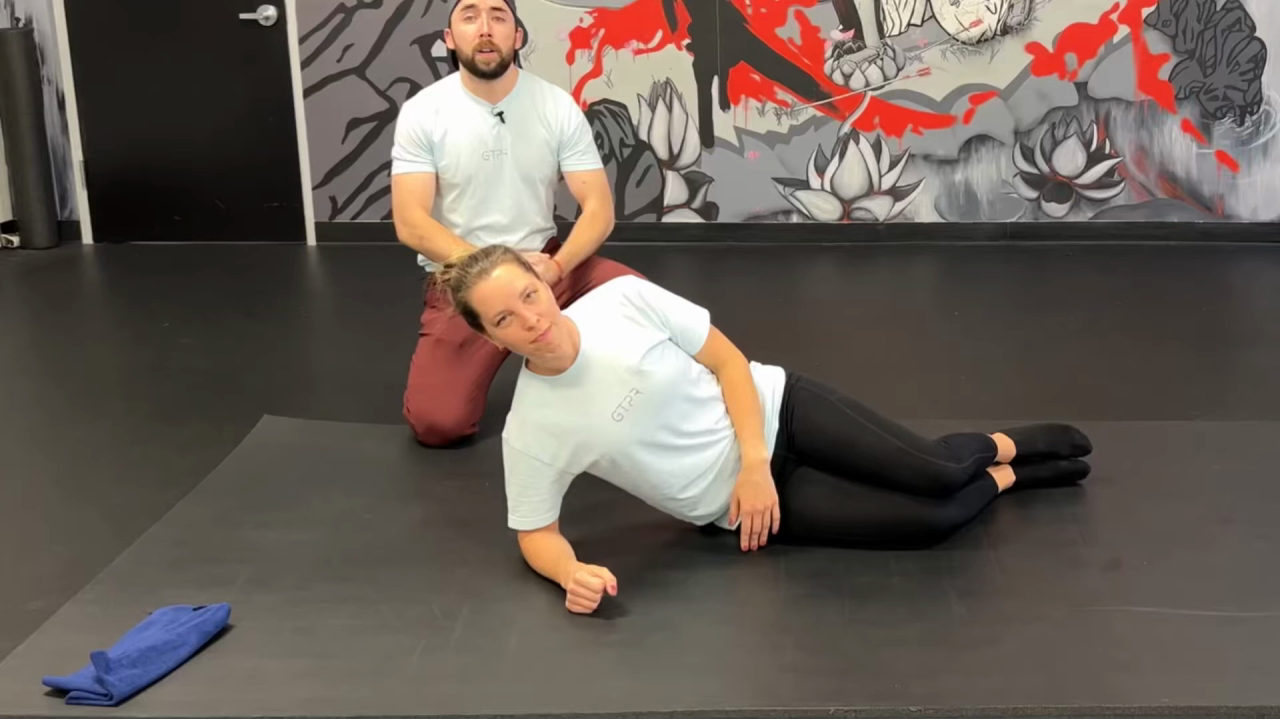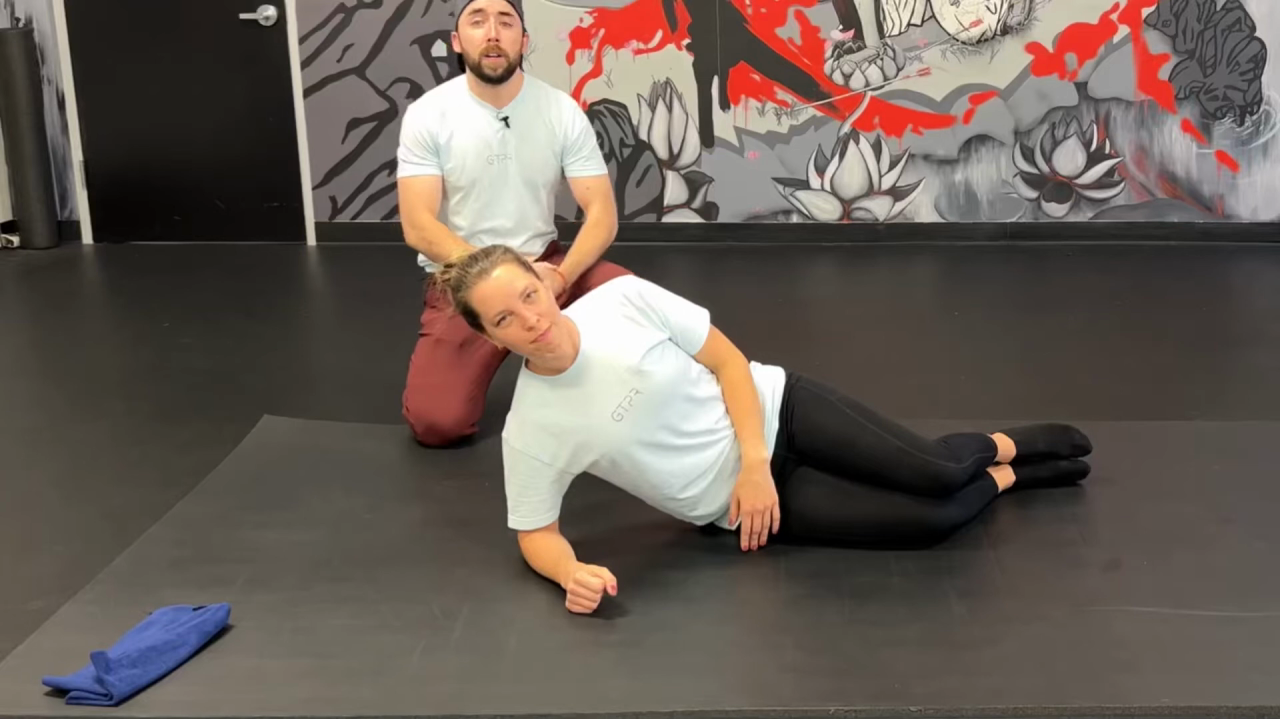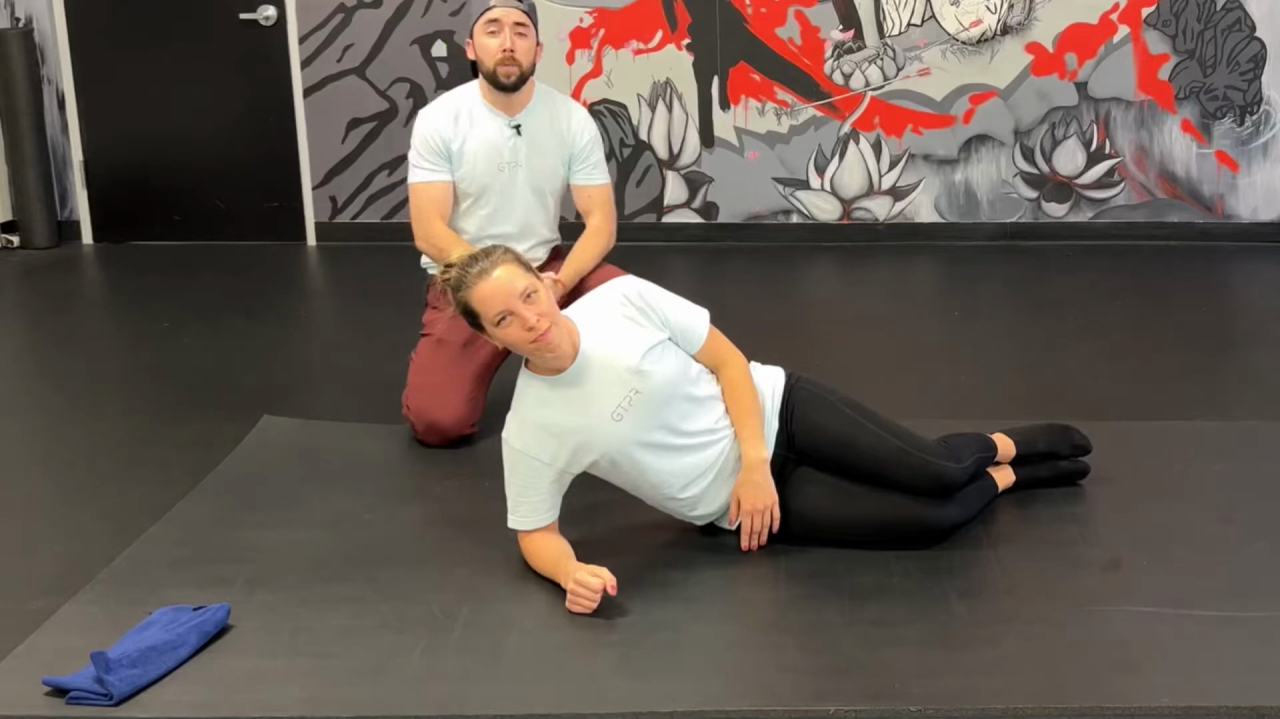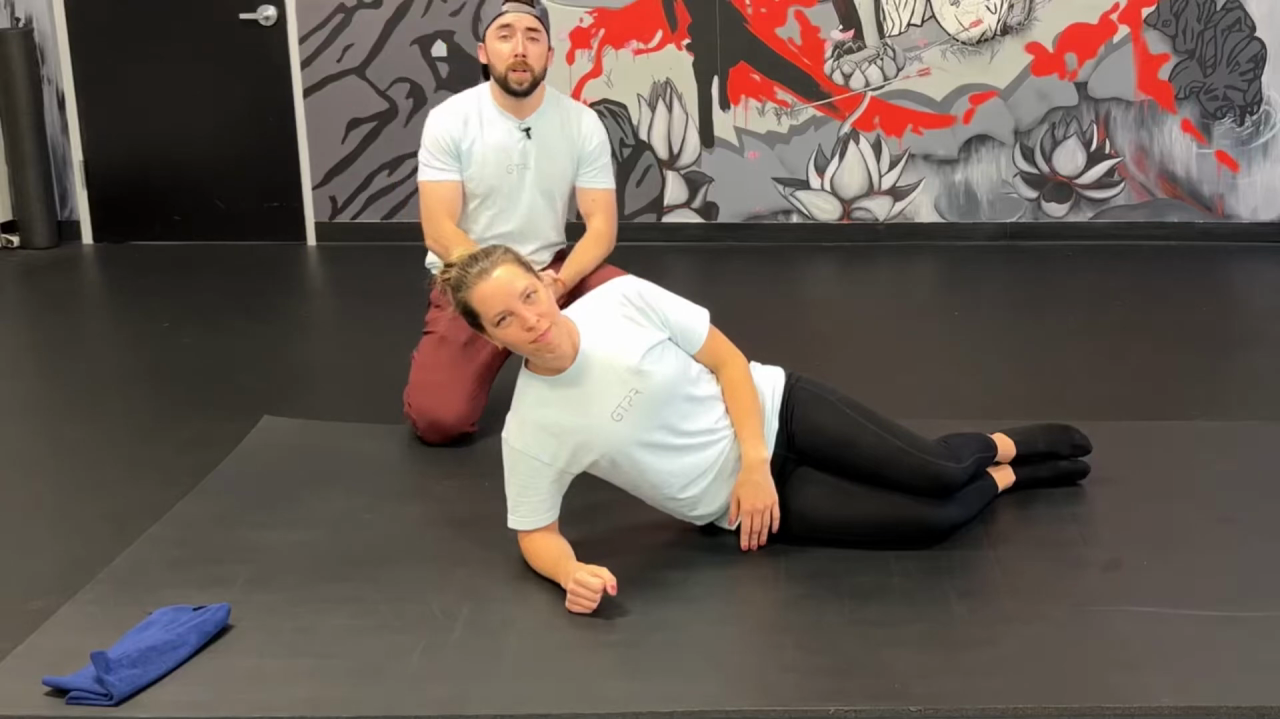
dt=0.1s
person 1, frame 1
left shoulder: (625, 298)
right shoulder: (530, 431)
left elbow: (729, 362)
right elbow: (536, 533)
left wrist: (754, 461)
right wrist: (571, 573)
left hip: (772, 408)
right hip: (731, 498)
left knee: (937, 471)
right knee: (930, 522)
left ankle: (1005, 446)
right ankle: (1006, 478)
person 1, frame 2
left shoulder: (624, 298)
right shoulder: (530, 431)
left elbow: (729, 361)
right elbow: (535, 533)
left wrist: (755, 461)
right wrist: (571, 573)
left hip: (772, 408)
right hip: (731, 499)
left knee: (937, 472)
right knee: (932, 521)
left ankle: (1005, 447)
right ankle: (1004, 477)
person 1, frame 3
left shoulder: (625, 297)
right shoulder: (529, 430)
left elbow: (729, 362)
right elbow: (535, 533)
left wrist: (754, 462)
right wrist: (570, 573)
left hip: (770, 409)
right hip: (729, 498)
left knee: (935, 472)
right knee: (929, 522)
left ankle: (1005, 444)
right ankle: (1003, 478)
person 1, frame 4
left shoulder: (625, 297)
right shoulder: (529, 430)
left elbow: (730, 362)
right elbow: (536, 533)
left wrist: (756, 462)
right wrist: (570, 572)
left hip: (773, 409)
right hip: (730, 498)
left knee: (937, 474)
right knee: (930, 522)
left ankle: (1007, 446)
right ankle: (1005, 478)
person 2, frame 1
left shoulder: (558, 106)
right shoulder: (422, 112)
left elbow: (599, 208)
right elbow: (411, 224)
left wrist: (558, 268)
left hip: (542, 260)
right knee: (438, 423)
right ankle: (458, 363)
person 2, frame 2
left shoulder: (563, 111)
right shoulder: (428, 115)
left elbow: (602, 214)
right elbow: (418, 227)
left wrist: (558, 276)
left hip: (544, 264)
right knee: (437, 423)
right ankle: (461, 362)
person 2, frame 3
left shoulder: (574, 121)
right shoulder: (438, 120)
left elbow: (601, 223)
right elbow: (430, 232)
left wrist: (558, 285)
left hip: (546, 268)
right knee: (438, 422)
right ankle: (438, 363)
person 2, frame 4
left shoulder: (584, 124)
right shoulder: (449, 121)
left elbow: (601, 227)
right elbow: (439, 231)
left wrist: (558, 285)
left hip: (550, 271)
right knee: (439, 420)
right ankle: (439, 360)
